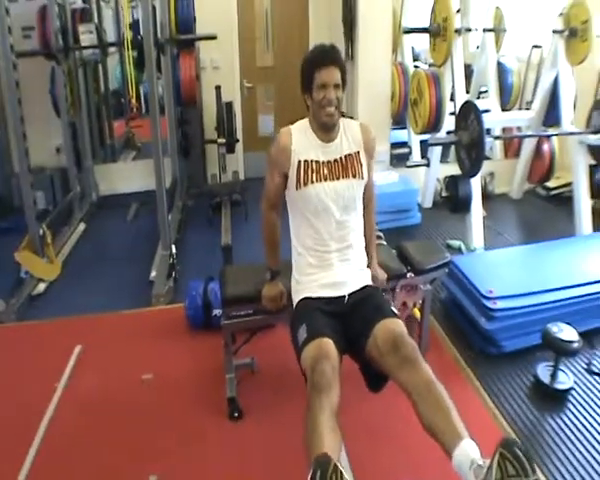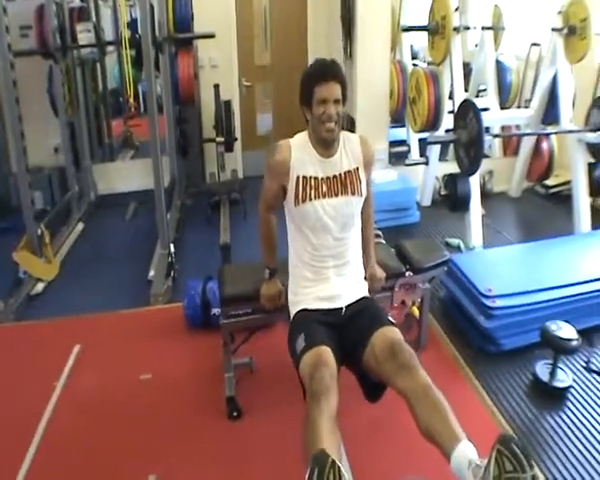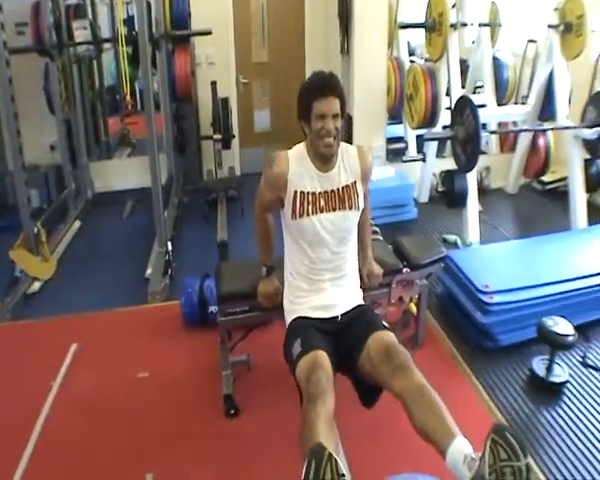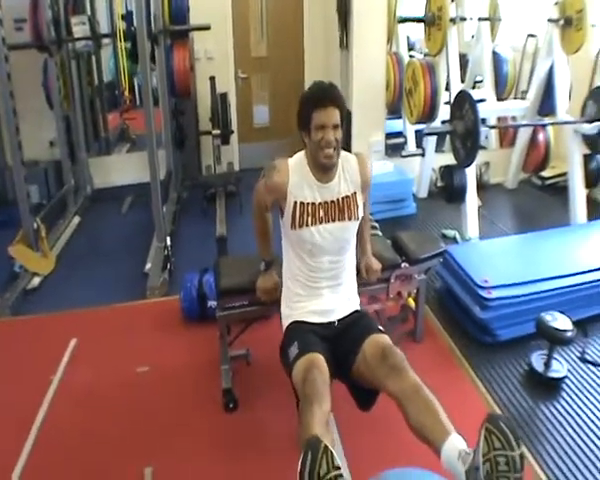
dt=0.2s
person 1, frame 1
left shoulder: (363, 137)
right shoulder: (286, 144)
right elbow: (270, 210)
right wrist: (273, 276)
left hip: (359, 284)
right hip: (313, 293)
left knee: (405, 352)
right knee: (323, 374)
person 1, frame 2
left shoulder: (362, 151)
right shoulder: (285, 157)
right elbow: (265, 211)
right wrist: (271, 275)
left hip: (356, 296)
right hip: (310, 305)
left knee: (402, 360)
right knee: (321, 379)
person 1, frame 3
left shoulder: (360, 161)
right shoulder: (282, 169)
right elbow: (262, 211)
right wrist: (268, 273)
left hip: (351, 304)
right hip: (306, 313)
left knee: (398, 361)
right knee: (318, 381)
person 1, frame 4
left shoulder: (360, 168)
right shoulder: (281, 177)
right elbow: (259, 207)
right wrist: (267, 268)
left hip: (348, 310)
right hip: (303, 317)
left knee: (393, 362)
right knee: (313, 382)
